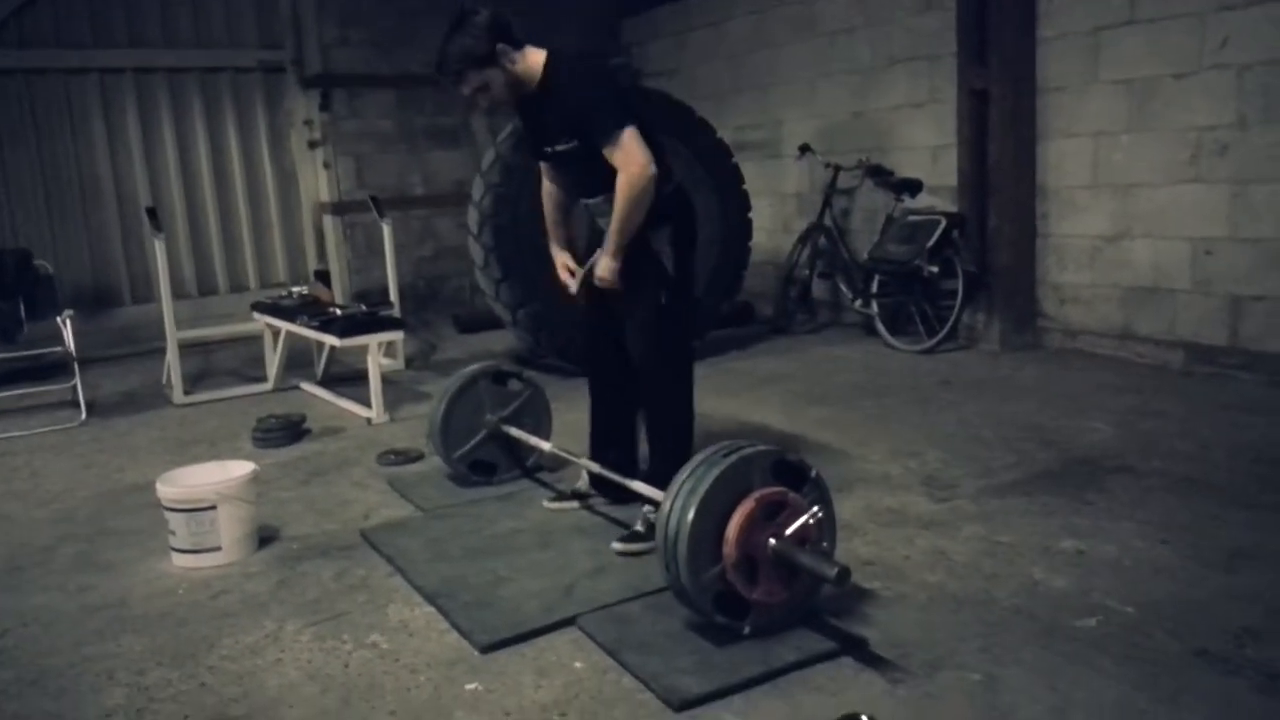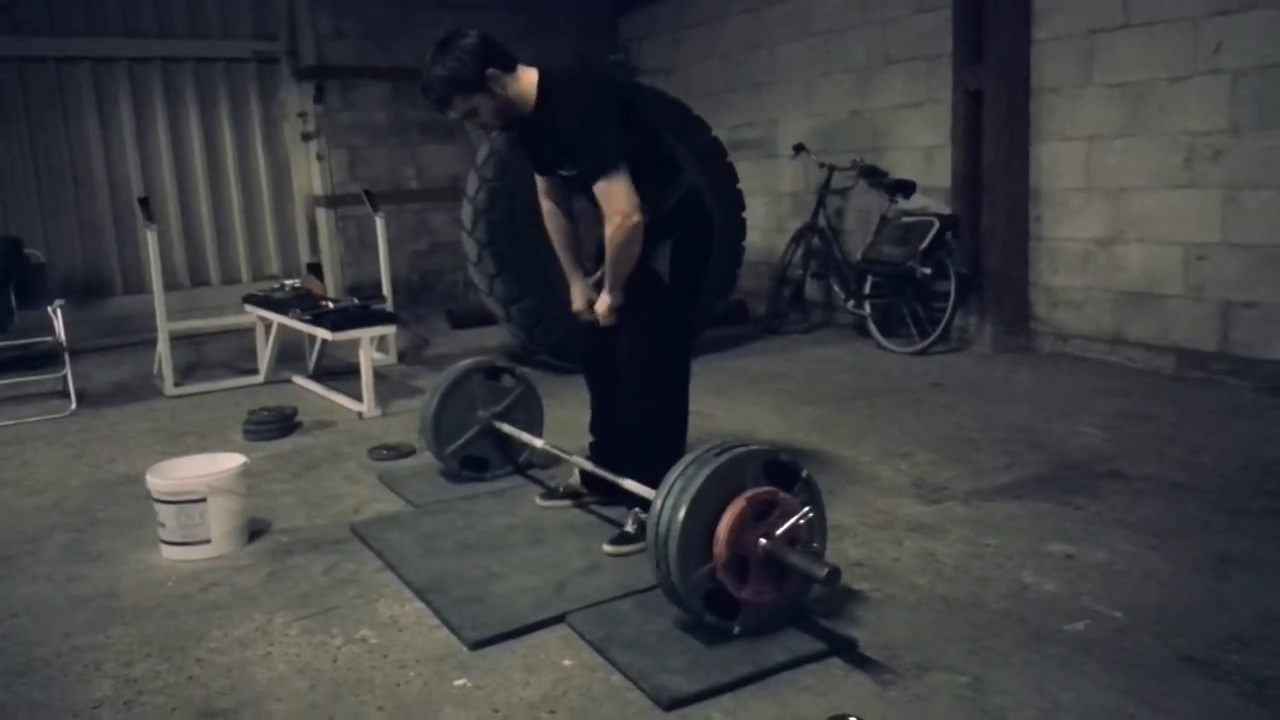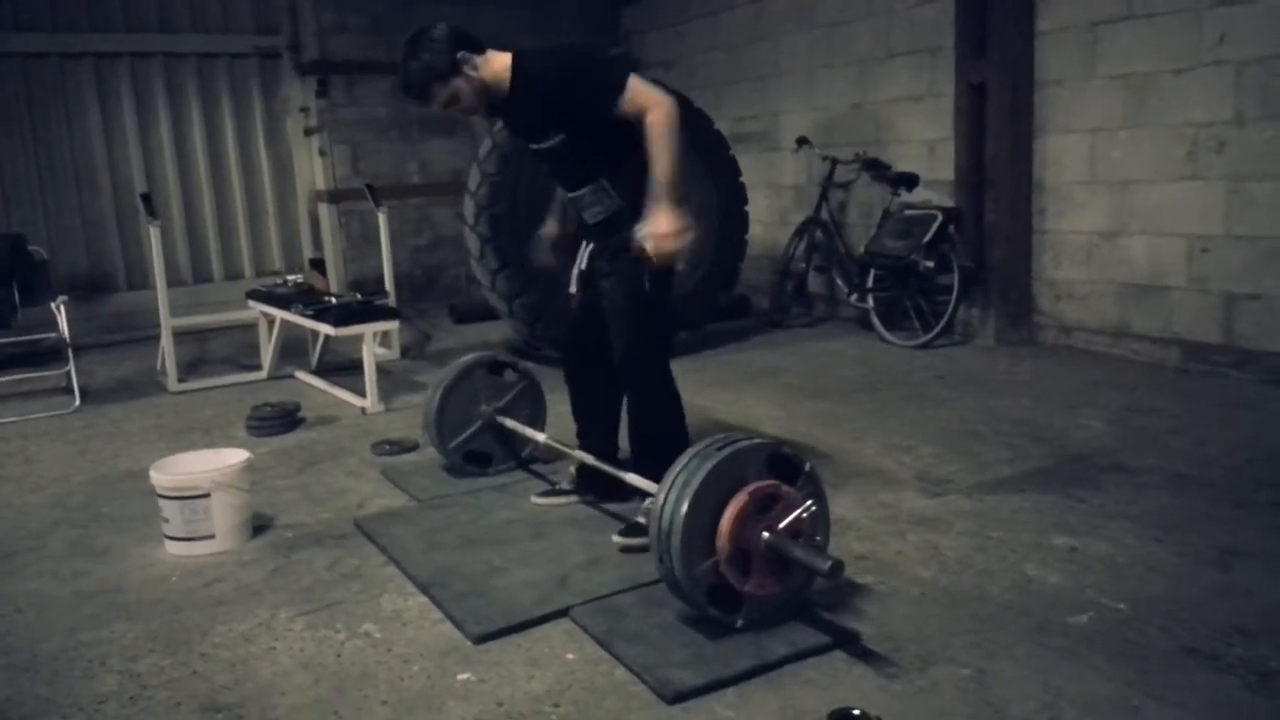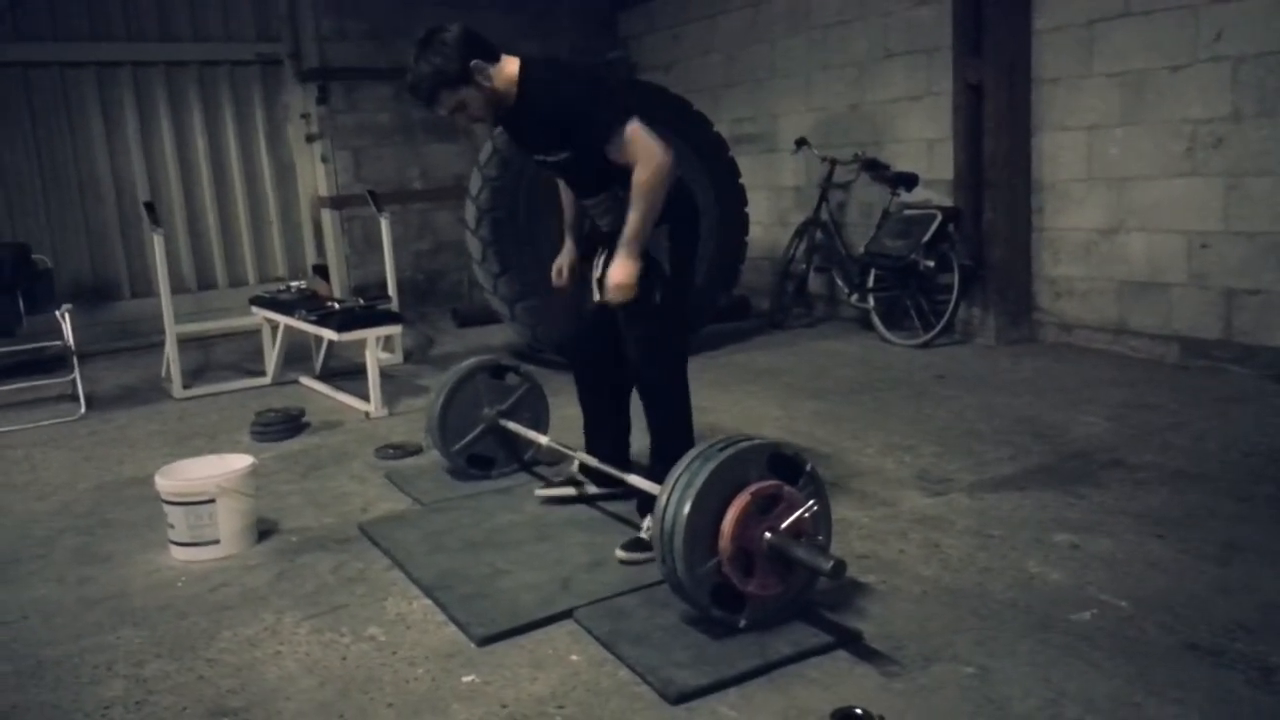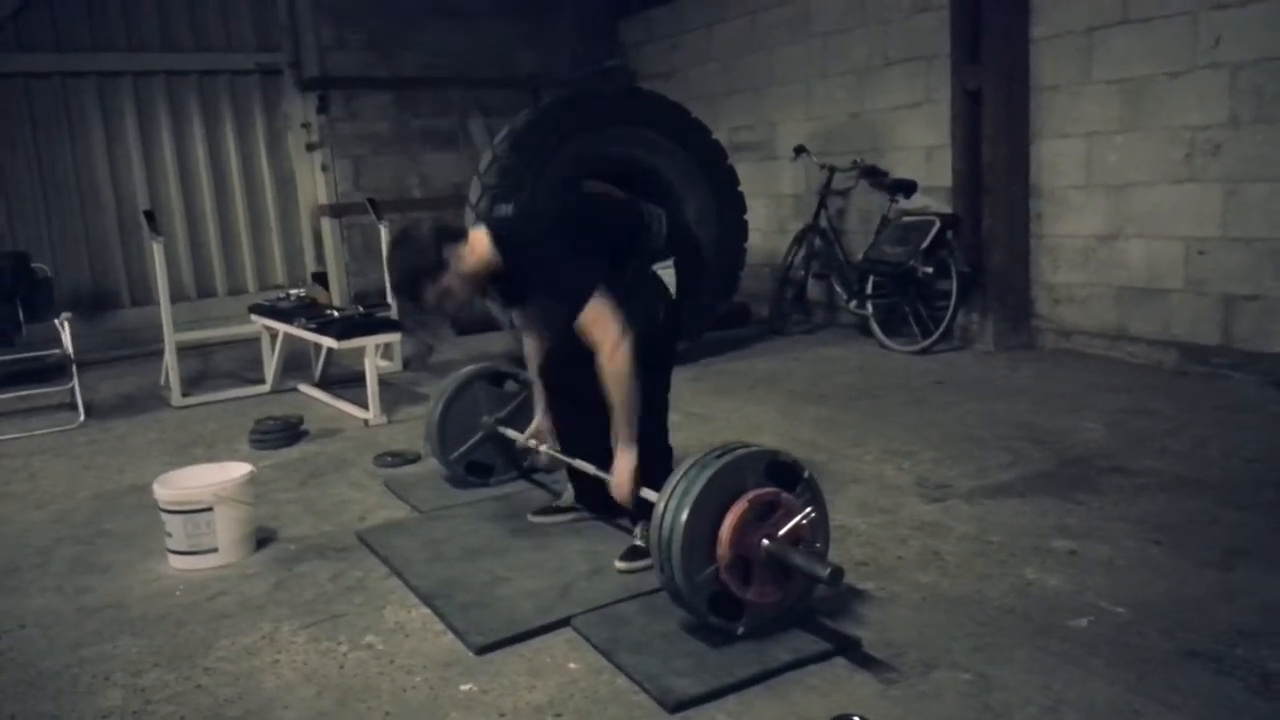
dt=0.5s
person 1, frame 1
left shoulder: (579, 80)
right shoulder: (530, 101)
left elbow: (640, 169)
left wrist: (613, 254)
right wrist: (558, 248)
left hip: (653, 228)
right hip: (615, 231)
left knee: (656, 365)
right knee: (604, 359)
left ankle: (665, 499)
right ankle: (611, 475)
person 1, frame 2
left shoulder: (576, 105)
right shoulder: (526, 117)
left elbow: (628, 217)
right elbow: (552, 200)
left wrist: (612, 292)
right wrist: (576, 278)
left hip: (664, 232)
right hip: (626, 235)
left knee: (646, 367)
right knee: (603, 357)
left ankle: (656, 503)
right ankle: (604, 474)
person 1, frame 3
left shoulder: (552, 72)
right shoulder: (506, 102)
left elbow: (659, 107)
left wrist: (665, 206)
right wrist: (556, 218)
left hip: (638, 226)
right hip: (597, 227)
left knee: (636, 354)
right knee: (579, 353)
right ankle: (595, 475)
person 1, frame 4
left shoulder: (560, 88)
right shoulder: (515, 110)
left elbow: (654, 159)
left wrist: (629, 255)
right wrist: (571, 244)
left hip: (650, 231)
right hip: (609, 229)
left knee: (653, 362)
right knee: (591, 350)
right ankle: (605, 467)
person 1, frame 5
left shoulder: (537, 250)
right shoulder: (497, 259)
left elbow: (615, 347)
right elbow: (535, 331)
left wrist: (626, 451)
right wrist: (542, 409)
left hip: (653, 261)
right knee: (564, 372)
right ankle: (591, 493)
